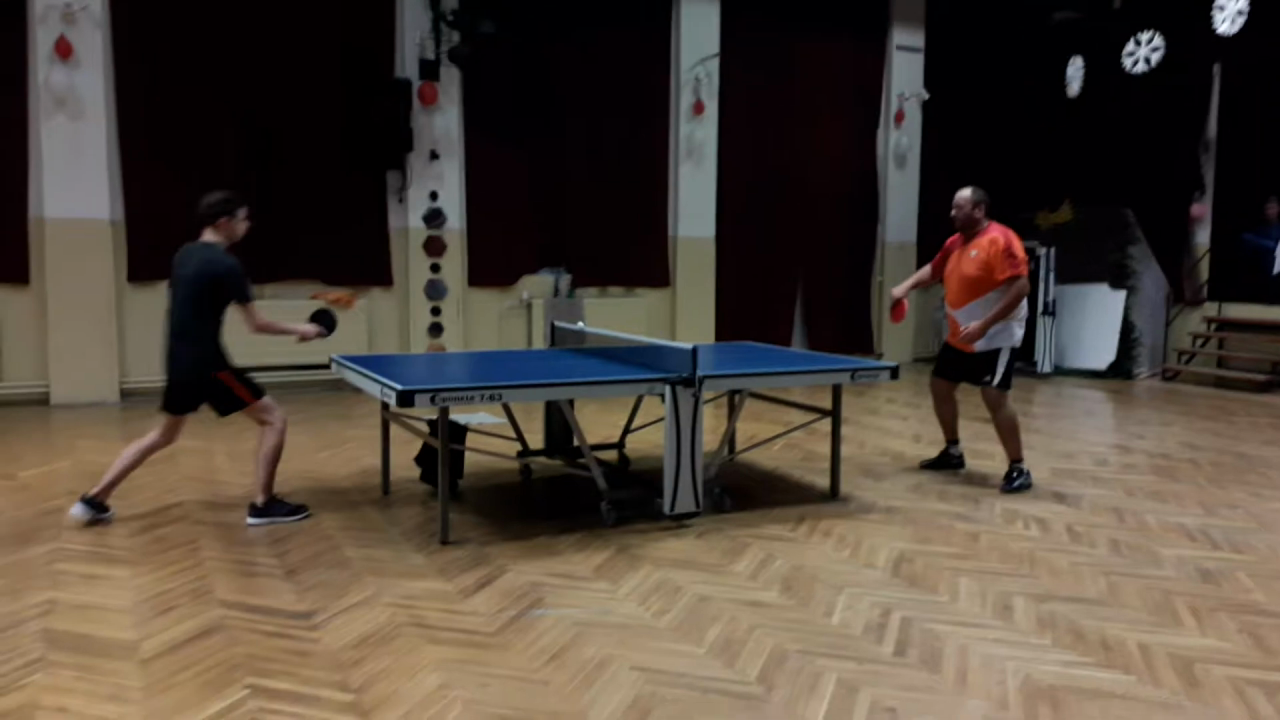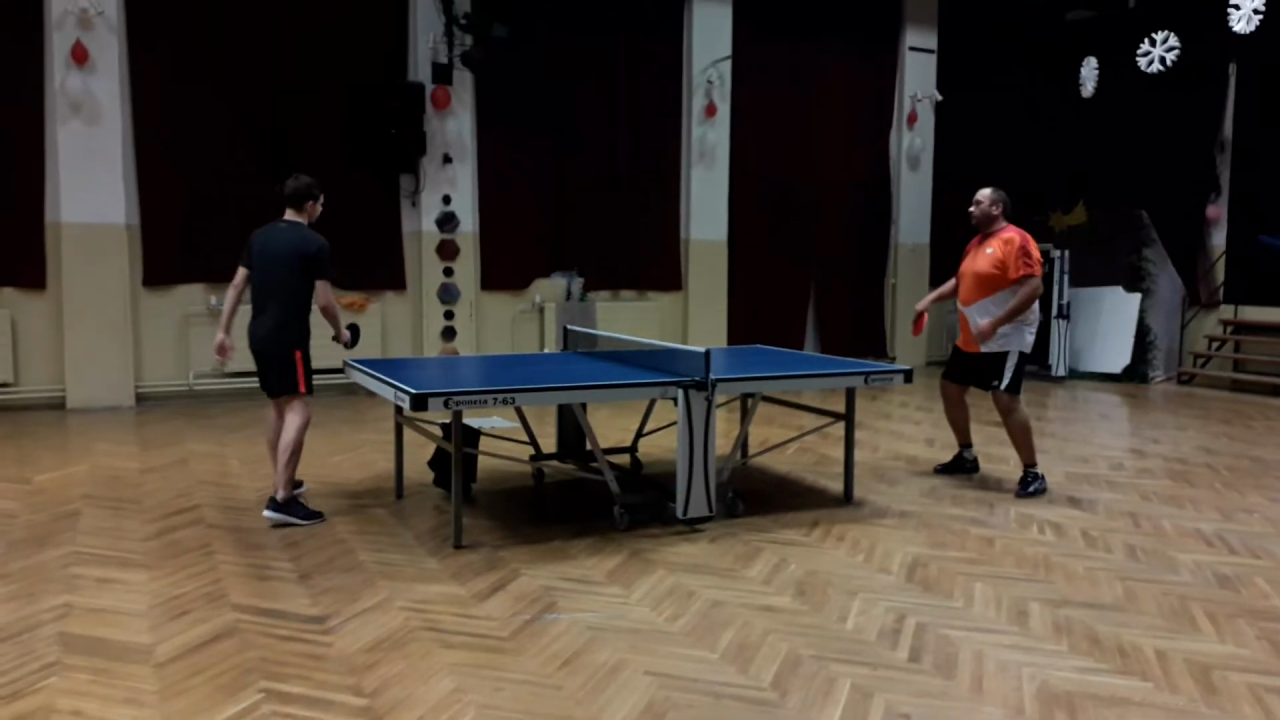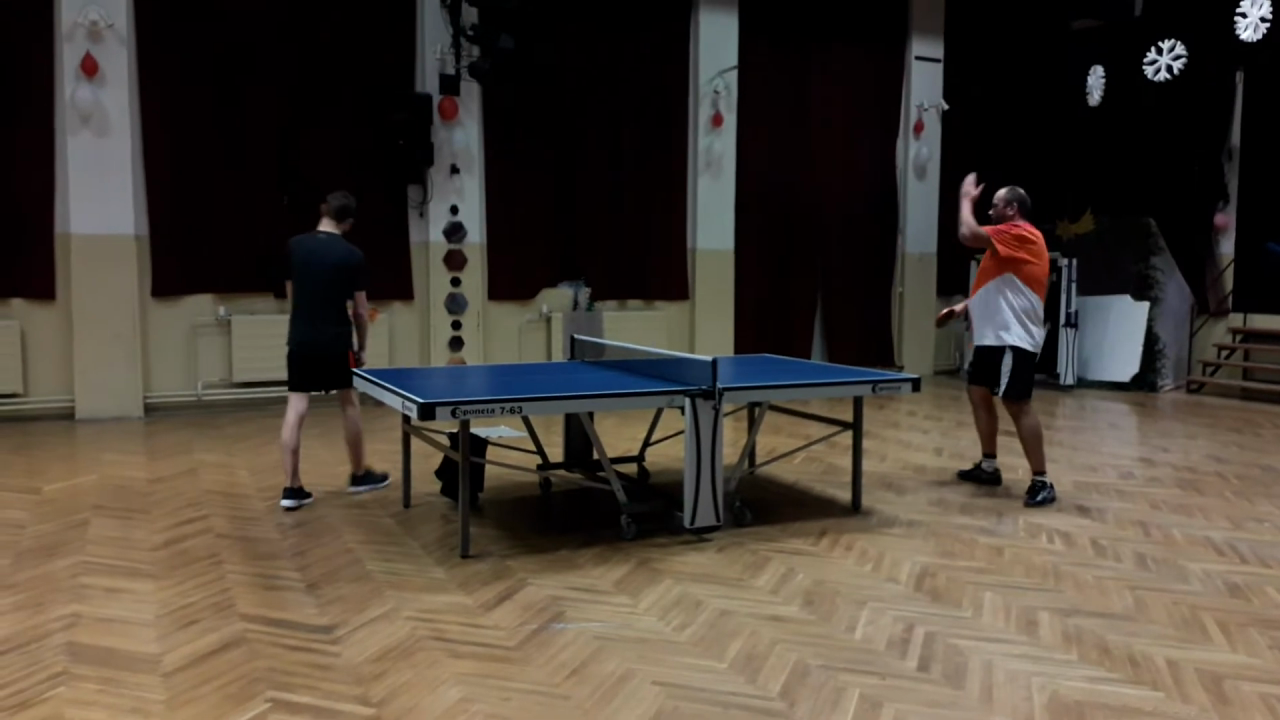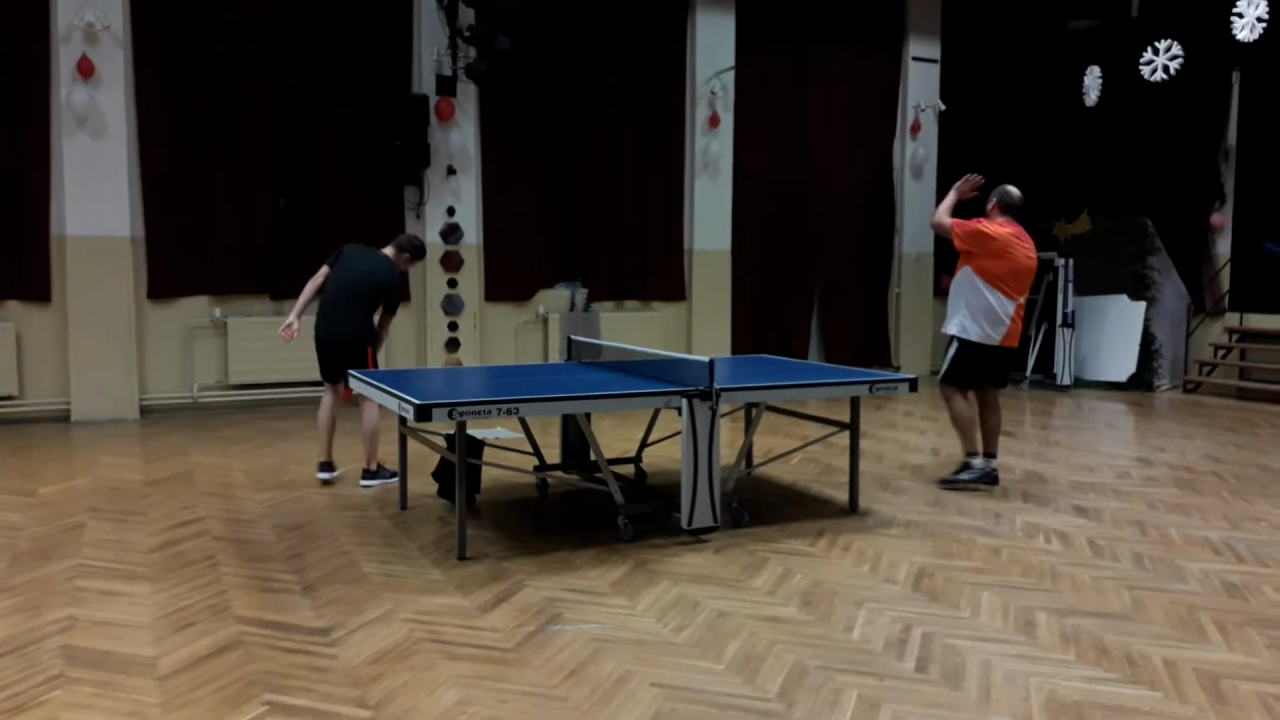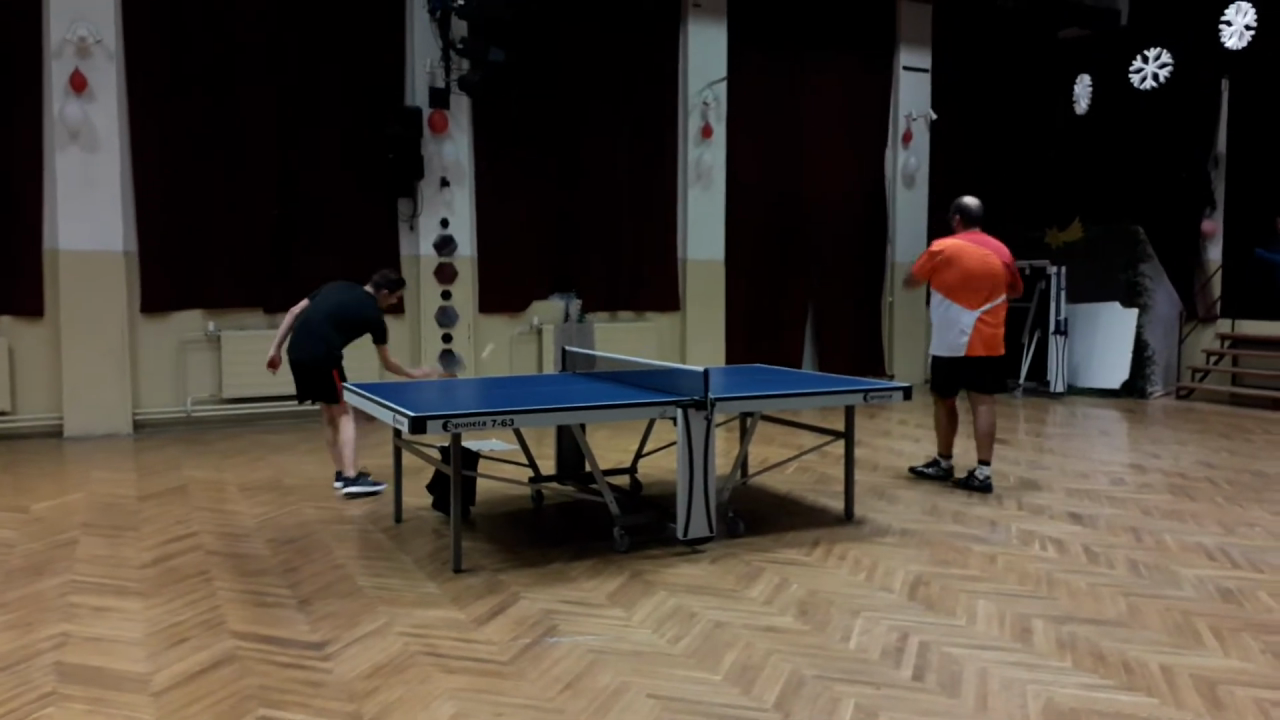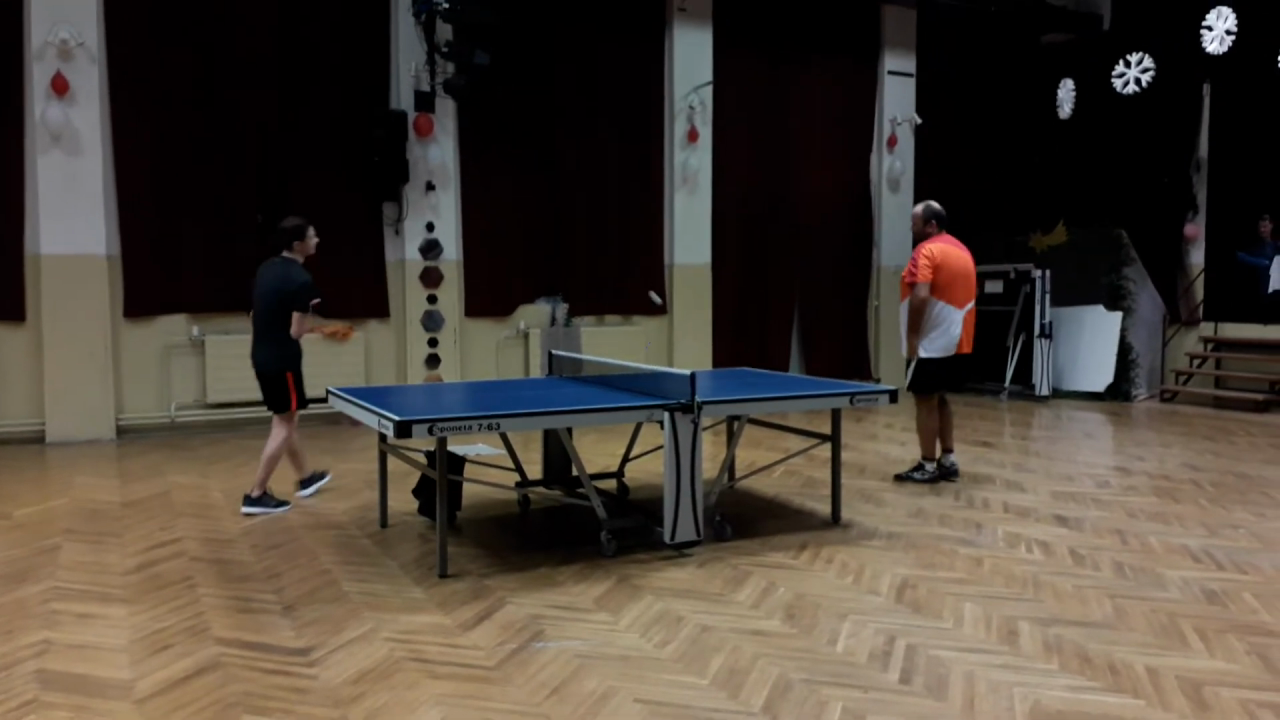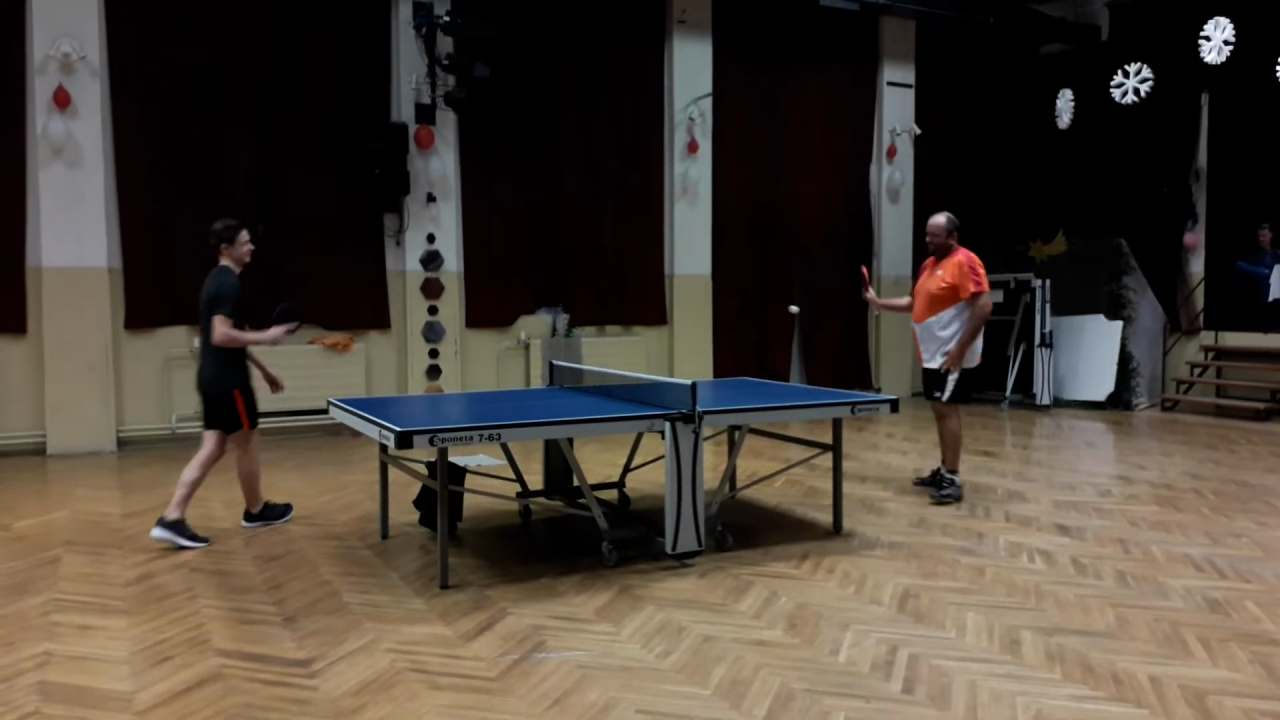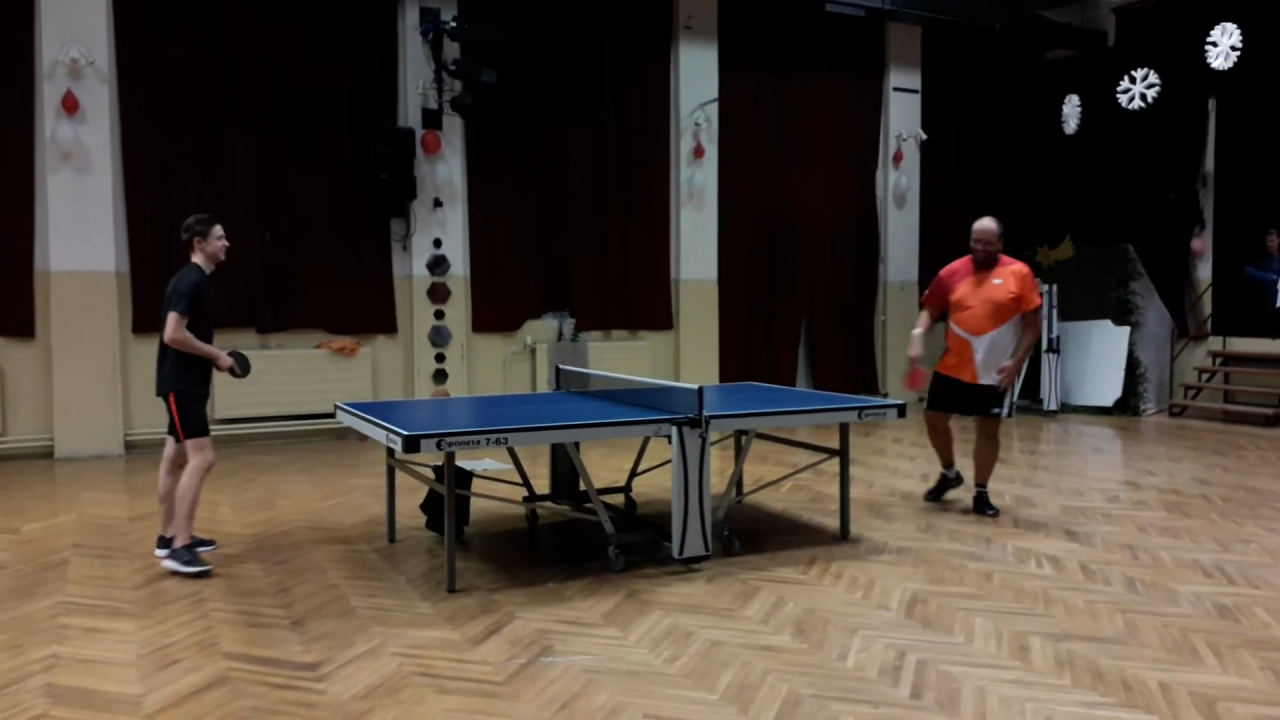
dt=0.5s
person 1, frame 1
left shoulder: (184, 255)
right shoulder: (226, 266)
right elbow: (255, 323)
right wrist: (299, 329)
left hip: (179, 364)
right hip: (207, 365)
left knee: (164, 433)
right knee: (273, 420)
left ankle: (93, 499)
right ankle: (264, 505)
person 1, frame 2
left shoulder: (259, 237)
right shoulder: (314, 244)
left elbow: (236, 287)
right elbow: (324, 301)
left wrist: (223, 331)
right wrist: (339, 330)
left hip: (259, 336)
right hip: (289, 339)
left knee: (278, 408)
right knee: (298, 413)
left ankle: (284, 482)
right ankle: (282, 499)
person 1, frame 3
left shoulder: (295, 246)
right shoulder: (352, 255)
left elbow: (291, 294)
right elbow: (360, 309)
right wrist: (361, 347)
left hip: (300, 342)
right hip: (335, 342)
left knee: (295, 410)
right knee: (348, 404)
left ankle: (291, 487)
right ankle: (359, 474)
person 1, frame 4
left shoulder: (349, 251)
right shoulder: (392, 278)
left elbow: (316, 281)
right elbow: (382, 327)
left wrist: (294, 316)
right wrist: (371, 353)
left hip: (325, 333)
right hip: (356, 336)
left knee: (331, 393)
right knee: (368, 399)
left ankle: (325, 463)
right ankle: (371, 469)
person 1, frame 5
left shoulder: (335, 286)
right shoulder: (373, 315)
left elbow: (294, 312)
right elbow: (387, 364)
left wrist: (276, 348)
right wrist: (418, 374)
left hip: (298, 352)
right hip: (323, 357)
left knee: (330, 413)
right knee: (345, 413)
left ankle: (344, 472)
right ankle: (350, 477)
person 1, frame 6
left shoulder: (266, 269)
right shoulder: (301, 280)
right elbow: (296, 332)
right wrist: (307, 317)
left hip: (262, 357)
right hip: (283, 360)
left knee: (285, 420)
right knee: (284, 426)
left ankle: (306, 477)
right ankle: (256, 495)
person 1, frame 7
left shoulder: (218, 280)
right shoulder: (228, 284)
right elbow: (221, 336)
left wrist: (263, 369)
right wrist: (266, 337)
left hip: (211, 377)
right hip: (228, 380)
left knee: (212, 449)
right knee: (247, 444)
left ankle: (171, 519)
right ankle: (256, 510)
person 1, frame 8
left shoulder: (196, 280)
right shoulder: (191, 280)
right elbow: (173, 335)
right wrist: (216, 355)
left hip: (185, 383)
right hip: (183, 385)
left knee: (176, 457)
right knee: (202, 458)
left ankle: (170, 535)
right ankle: (180, 546)
person 2, frame 1
left shoulder: (1001, 240)
right shoulder: (955, 242)
left elbow: (1020, 287)
right elbow: (933, 270)
left wrist: (985, 324)
right wrist: (906, 286)
left hip: (996, 336)
right hip: (960, 337)
left knee: (994, 397)
right knee: (940, 386)
left ankle: (1018, 469)
right ankle: (953, 452)
person 2, frame 2
left shoulder: (1016, 241)
right shoulder: (976, 244)
left elbow: (1034, 288)
right elbow: (961, 280)
left wrist: (996, 323)
right wrist: (930, 299)
left hip: (1007, 340)
right hip: (970, 339)
left knee: (1006, 401)
right knee: (950, 389)
left ankle: (1033, 473)
right ankle: (966, 456)
person 2, frame 3
left shoulder: (1020, 234)
right shoulder: (1012, 241)
left elbow: (968, 234)
left wrist: (967, 196)
right wrist: (964, 307)
left hip: (1013, 339)
right hip: (995, 336)
left knee: (1018, 406)
right knee: (978, 394)
left ankle: (1041, 482)
right ankle: (988, 466)
person 2, frame 4
left shoulder: (986, 232)
right shoulder: (1026, 243)
left elbow: (938, 223)
left wrist: (955, 193)
right wrist: (962, 280)
left hip: (973, 331)
right hip: (1003, 334)
left knee: (953, 390)
right knee: (987, 396)
left ankle: (975, 463)
right ankle: (987, 464)
person 2, frame 5
left shoulder: (941, 248)
right shoulder: (1001, 251)
left elbow: (911, 281)
right elbow: (1015, 291)
left wrist: (935, 280)
left hip: (950, 343)
right hip: (988, 343)
left knee: (944, 402)
right knee: (983, 404)
left ankle: (943, 463)
right ankle: (982, 472)
person 2, frame 6
left shoulder: (926, 250)
right shoulder: (962, 251)
left elbow: (920, 297)
right elbow: (970, 294)
left wrist: (911, 336)
left hip: (931, 343)
right hip: (957, 342)
left knee: (925, 402)
right knee: (938, 399)
left ankle: (928, 466)
right ankle: (947, 459)
person 2, frame 7
left shoulder: (965, 263)
right shoulder: (930, 265)
left elbow: (983, 306)
right elbow: (916, 302)
left wrist: (960, 348)
right wrist: (880, 303)
left hip: (953, 356)
right hip: (933, 354)
left knee: (946, 410)
right knee: (942, 410)
left ankle: (951, 480)
right ankle: (946, 471)
person 2, frame 8
left shoulder: (1019, 274)
right shoulder: (951, 273)
left elbow: (1033, 322)
right elbow: (929, 311)
left wrist: (1016, 362)
right wrist: (917, 337)
left hip: (995, 370)
right hip: (953, 366)
left knee: (988, 429)
right knee: (934, 418)
left ankle: (981, 493)
right ankle: (949, 473)
